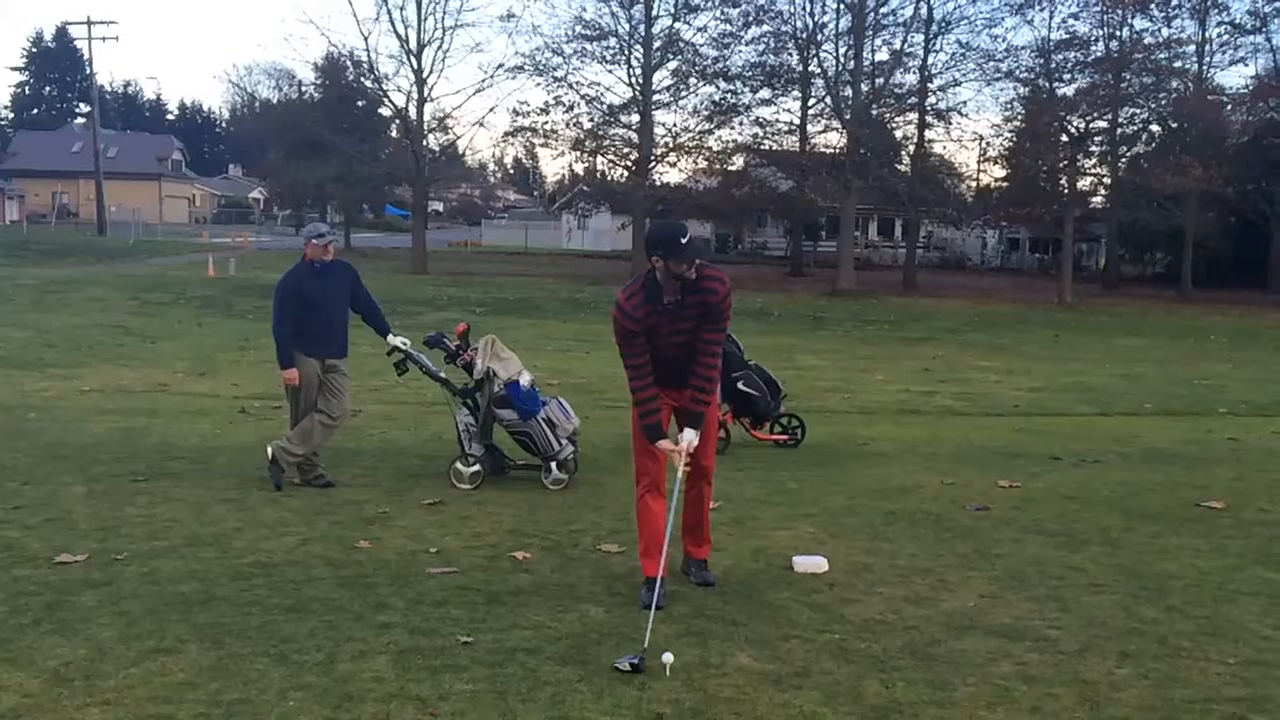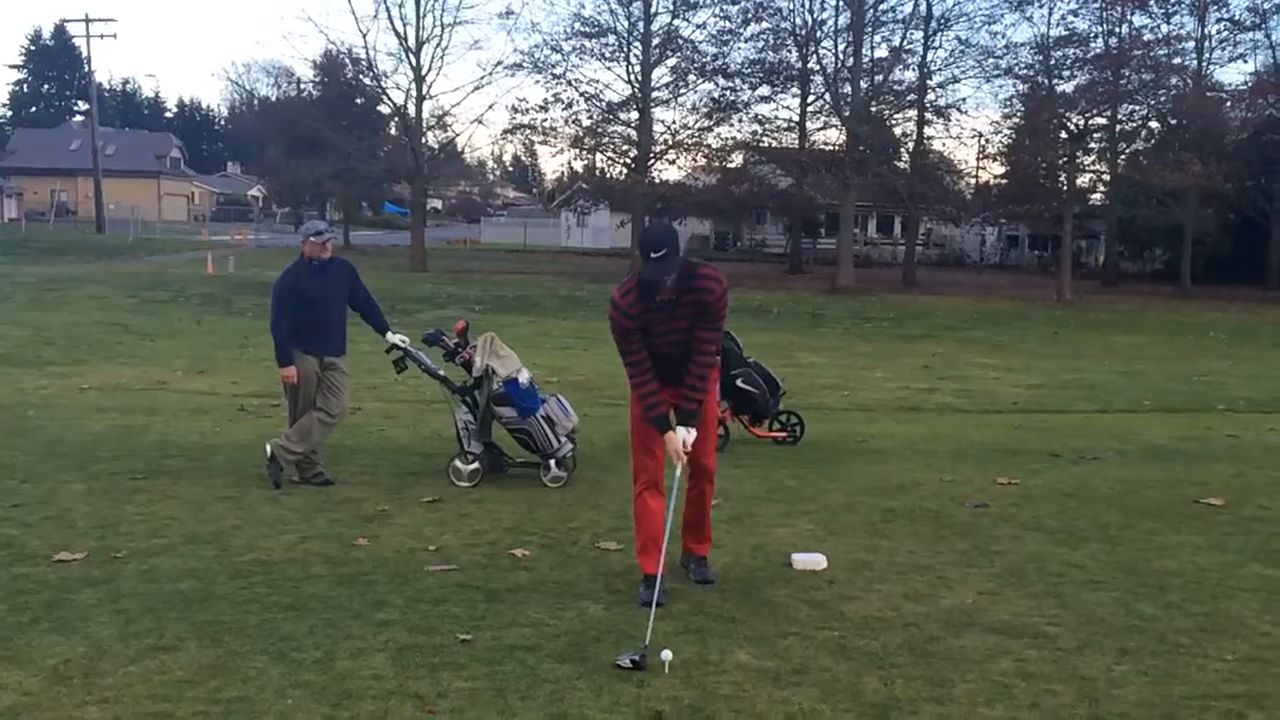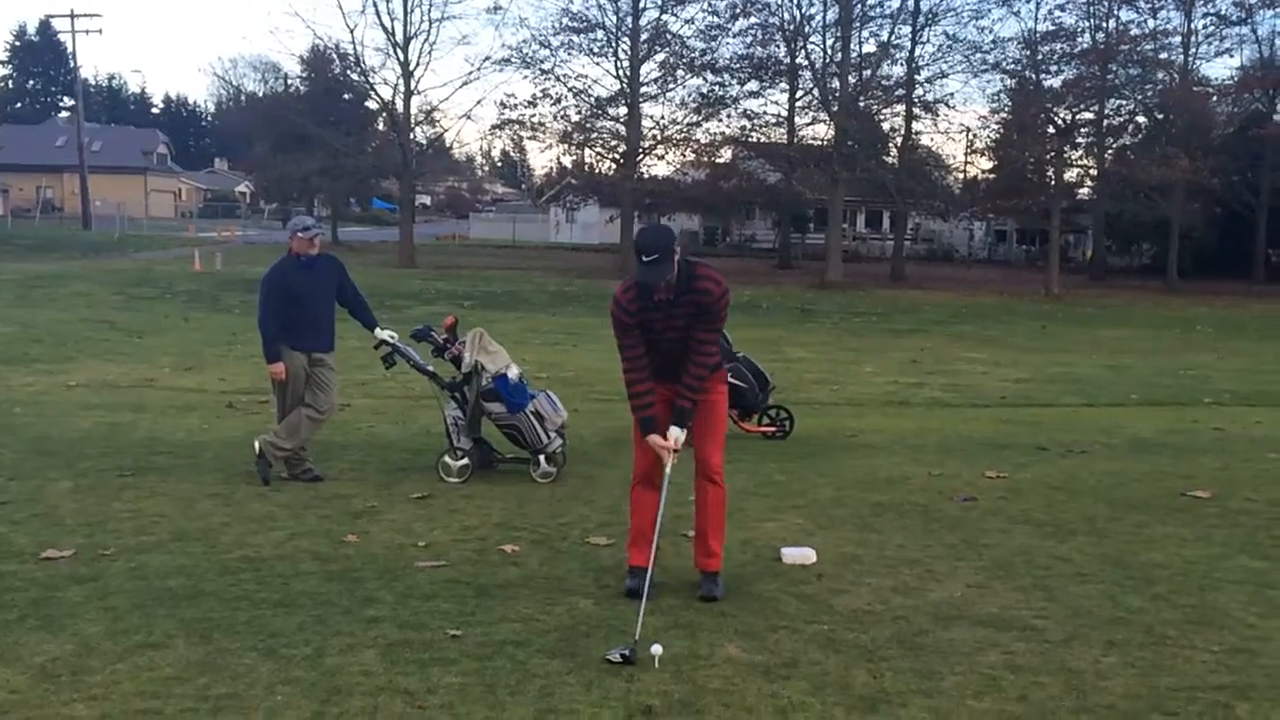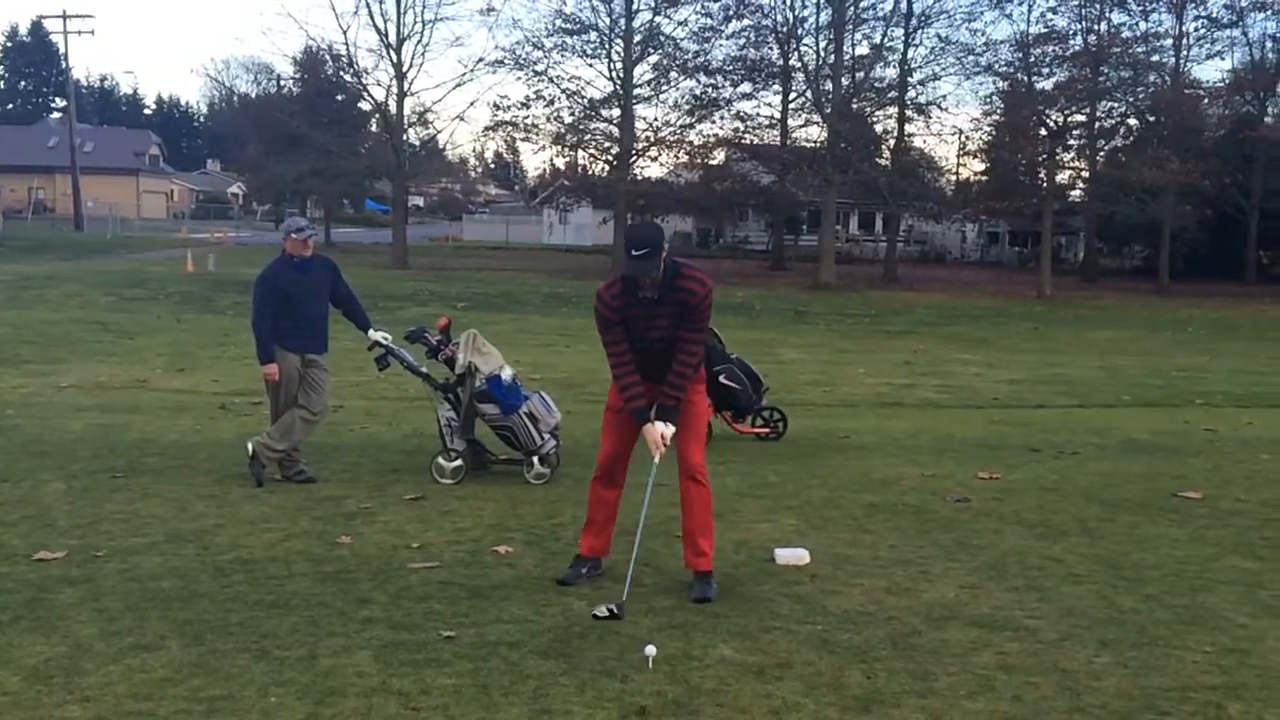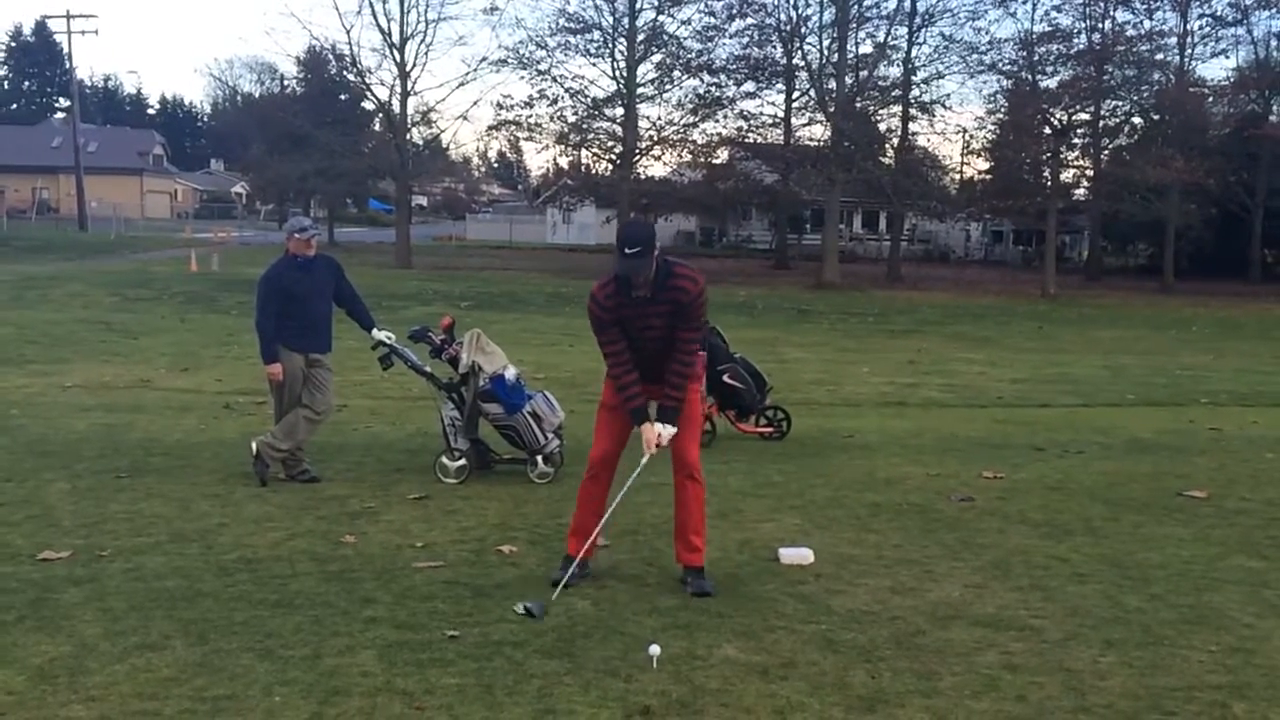
dt=0.5s
person 1, frame 1
left shoulder: (715, 286)
right shoulder: (629, 305)
left elbow: (709, 357)
right elbow: (639, 376)
left wrist: (694, 422)
right wrist: (656, 435)
left hip: (698, 384)
right hip: (654, 386)
left knee: (702, 469)
right knee: (650, 478)
left ankle: (696, 555)
right ankle: (653, 574)
person 1, frame 2
left shoulder: (711, 285)
right shoulder: (624, 301)
left elbow: (704, 355)
right elbow: (639, 371)
left wrist: (688, 420)
right wrist: (664, 429)
left hip: (698, 380)
right hip: (650, 383)
left knee: (703, 467)
right knee: (648, 475)
left ankle: (695, 551)
right ankle: (651, 572)
person 1, frame 3
left shoulder: (711, 287)
right shoulder: (626, 299)
left elbow: (703, 357)
right elbow: (635, 367)
left wrist: (681, 421)
right wrist: (649, 430)
left hip: (706, 380)
right hip: (655, 381)
left knee: (710, 467)
right knee: (644, 468)
left ankle: (710, 569)
right ankle: (639, 567)
person 1, frame 4
left shoulder: (696, 287)
right shoulder: (609, 296)
left elbow: (688, 354)
right elbow: (621, 363)
left wrist: (667, 415)
right wrist: (644, 420)
left hip: (685, 380)
right hip: (633, 380)
left knee: (693, 466)
right knee: (608, 462)
left ankle: (702, 570)
right ankle: (590, 555)
person 1, frame 5
left shoulder: (689, 285)
right shoulder: (603, 296)
left elbow: (686, 353)
right elbow: (618, 363)
left wrist: (668, 417)
right wrist: (641, 420)
left hip: (679, 378)
right hip: (625, 380)
left knee: (688, 464)
right knee: (600, 460)
left ankle: (693, 565)
right ankle: (577, 555)
person 2, frame 1
left shoulder: (345, 272)
right shoulder: (292, 280)
left elbow: (366, 305)
right elbow: (281, 325)
left wrist: (388, 334)
right wrist: (286, 365)
left hip: (334, 358)
right hip: (303, 357)
left knee: (335, 410)
right knee: (304, 416)
left ankle: (282, 453)
right ankle: (309, 470)
person 2, frame 2
left shoulder: (343, 270)
right shoulder: (291, 278)
left elbow: (365, 303)
right elbow: (279, 323)
left wrist: (387, 332)
right wrist: (285, 363)
left hip: (333, 356)
right hip: (302, 355)
left knee: (334, 407)
right knee: (303, 414)
left ankle: (281, 451)
right ankle: (308, 468)
person 2, frame 3
left shoulder: (331, 266)
right shoulder: (278, 274)
left elbow: (353, 299)
right elbow: (267, 319)
left wrist: (375, 328)
right wrist: (273, 359)
left hip: (321, 352)
right hip: (290, 352)
left knee: (323, 404)
right knee: (292, 410)
left ankle: (269, 447)
right ankle: (297, 464)
person 2, frame 4
left shoulder: (325, 267)
right shoulder: (272, 275)
left elbow: (346, 300)
right elbow: (260, 321)
left wrist: (368, 330)
right wrist: (266, 360)
left hip: (314, 353)
right hip: (283, 352)
left knee: (315, 406)
right knee: (285, 412)
left ankle: (262, 450)
right ankle: (290, 466)
person 2, frame 5
left shoulder: (329, 267)
right shoulder: (275, 275)
left elbow: (350, 300)
right elbow: (264, 320)
left wrist: (372, 329)
right wrist: (270, 360)
left hip: (318, 353)
right hip: (287, 352)
left knee: (319, 406)
right knee: (289, 411)
left ankle: (266, 449)
right ankle: (294, 465)
